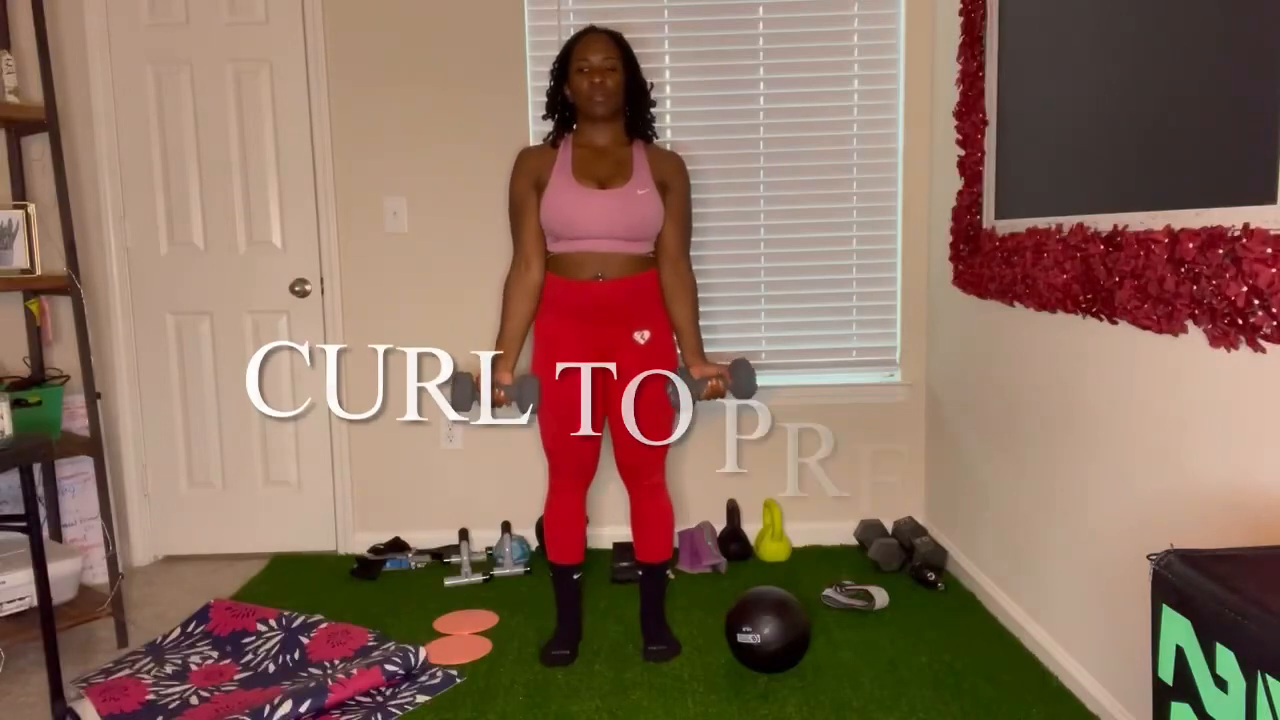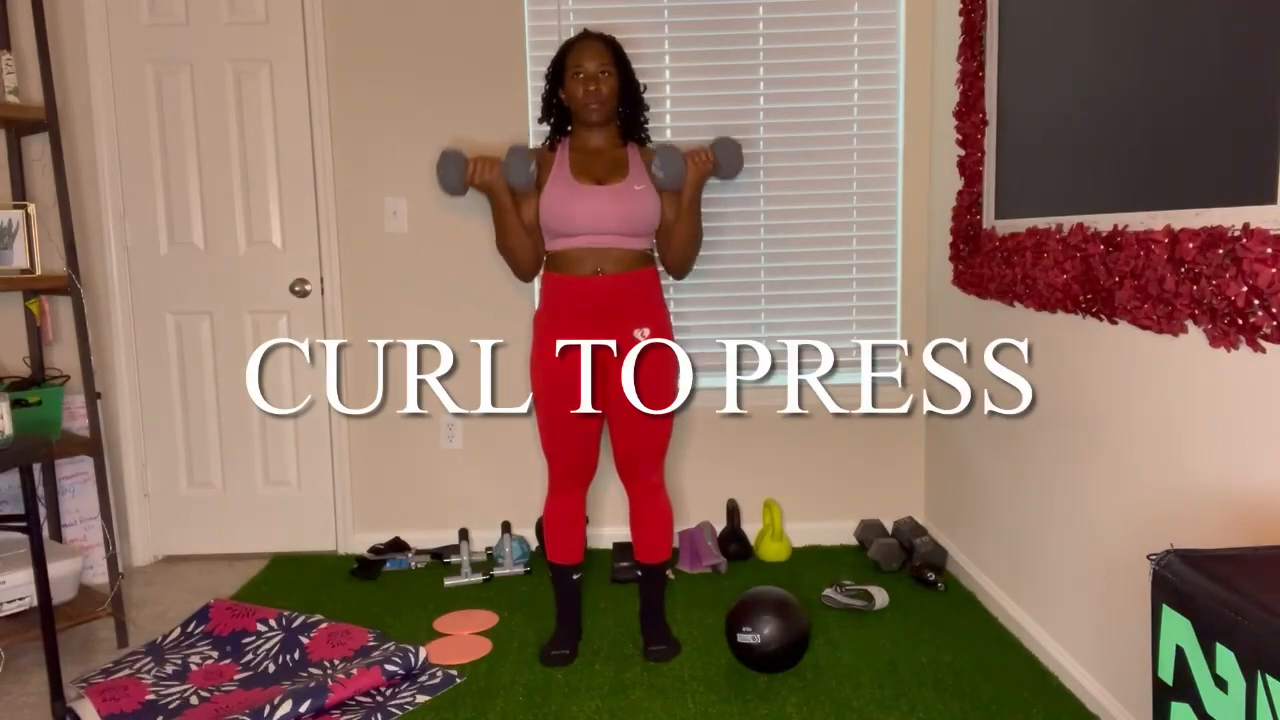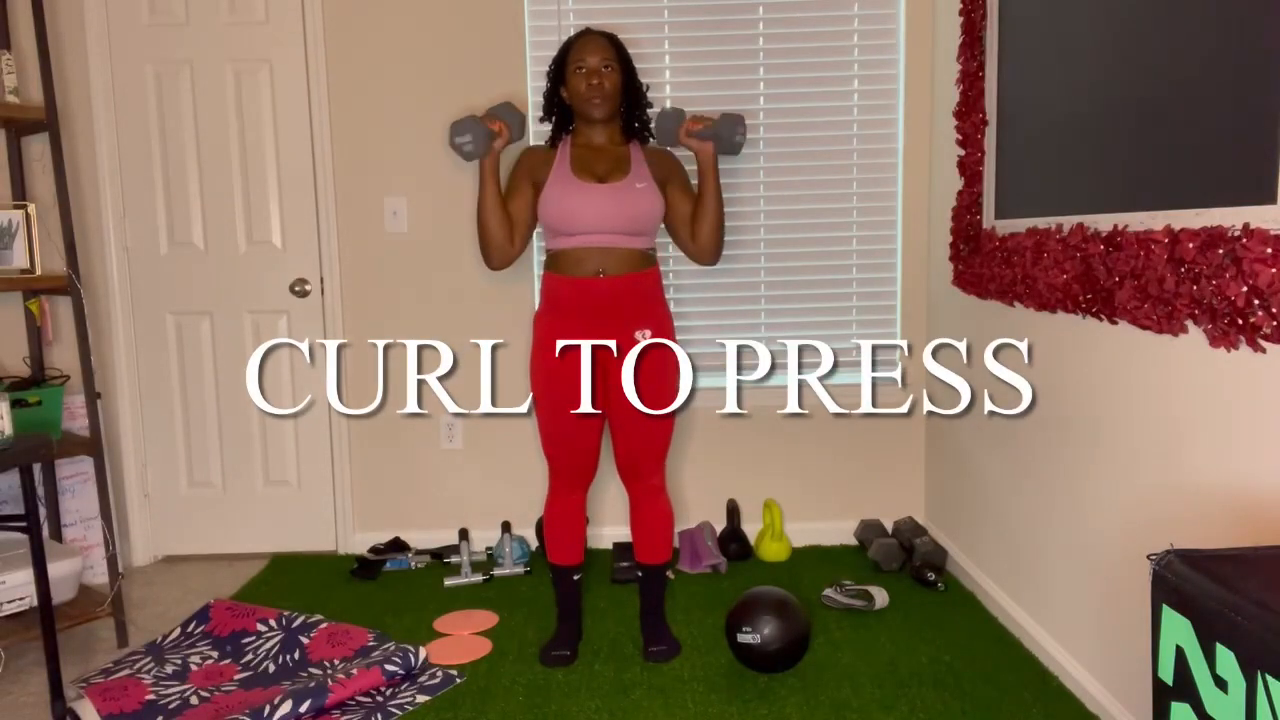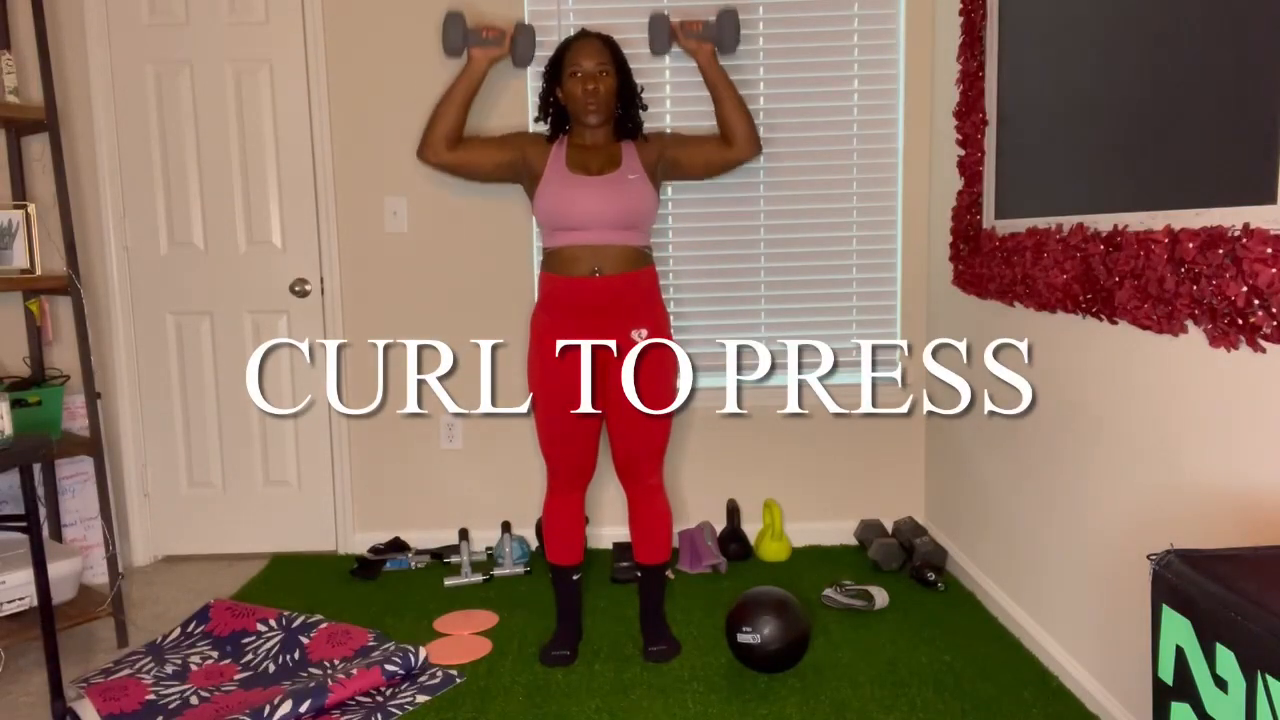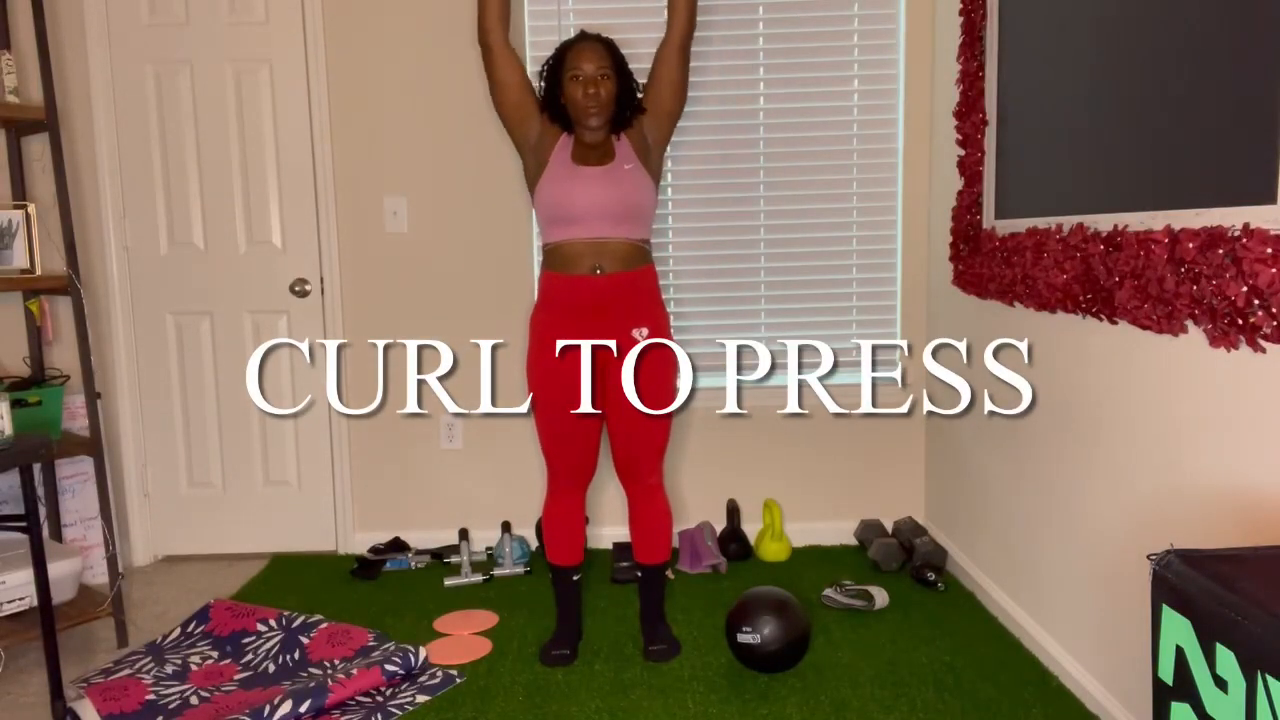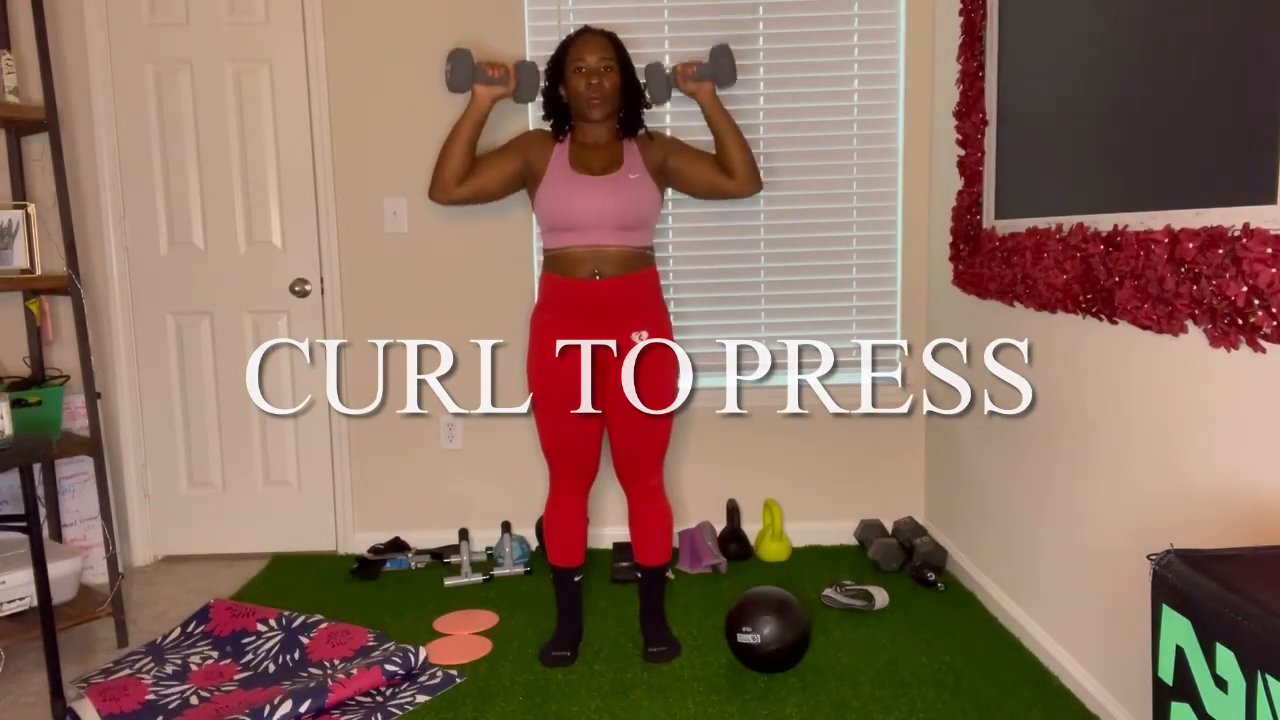
dt=0.7s
person 1, frame 1
left shoulder: (663, 167)
right shoulder: (536, 165)
left elbow: (675, 265)
right elbow: (526, 267)
left wrist: (694, 355)
right wrist: (504, 358)
left hip: (642, 330)
right hip: (564, 332)
left knee: (646, 476)
right knee: (568, 478)
left ankle: (654, 616)
right ankle: (567, 620)
person 1, frame 2
left shoulder: (656, 163)
right shoulder: (536, 165)
left elbow: (677, 263)
right elbow: (526, 264)
left wrist: (691, 191)
right wrist: (497, 198)
left hip: (641, 327)
right hip: (563, 330)
left knee: (645, 476)
right knee: (567, 478)
left ankle: (654, 615)
right ankle: (567, 619)
person 1, frame 3
left shoulder: (657, 162)
right shoulder: (538, 163)
left elbow: (705, 247)
right elbow: (498, 251)
left wrist: (707, 160)
right wrist: (488, 162)
left hip: (641, 326)
right hip: (564, 329)
left knee: (645, 477)
right knee: (567, 479)
left ankle: (654, 615)
right ankle: (567, 619)
person 1, frame 4
left shoulder: (651, 153)
right shoulder: (533, 155)
left elbow: (742, 146)
right elbow: (436, 151)
left wrist: (706, 61)
right wrist: (474, 70)
left hip: (639, 324)
right hip: (561, 327)
left knee: (644, 477)
right knee: (566, 479)
left ankle: (654, 616)
right ankle: (568, 620)
person 1, frame 5
left shoulder: (645, 141)
right shoulder: (540, 143)
left hip: (638, 319)
right hip: (561, 323)
left knee: (644, 476)
right knee: (567, 478)
left ankle: (654, 615)
right ankle: (567, 619)
person 1, frame 6
left shoulder: (654, 153)
right shoulder: (537, 152)
left elbow: (743, 179)
right elbow: (447, 186)
left wrist: (707, 101)
right wrist: (480, 104)
left hip: (639, 323)
right hip: (561, 326)
left knee: (644, 477)
right knee: (568, 479)
left ankle: (653, 616)
right ankle: (568, 620)
